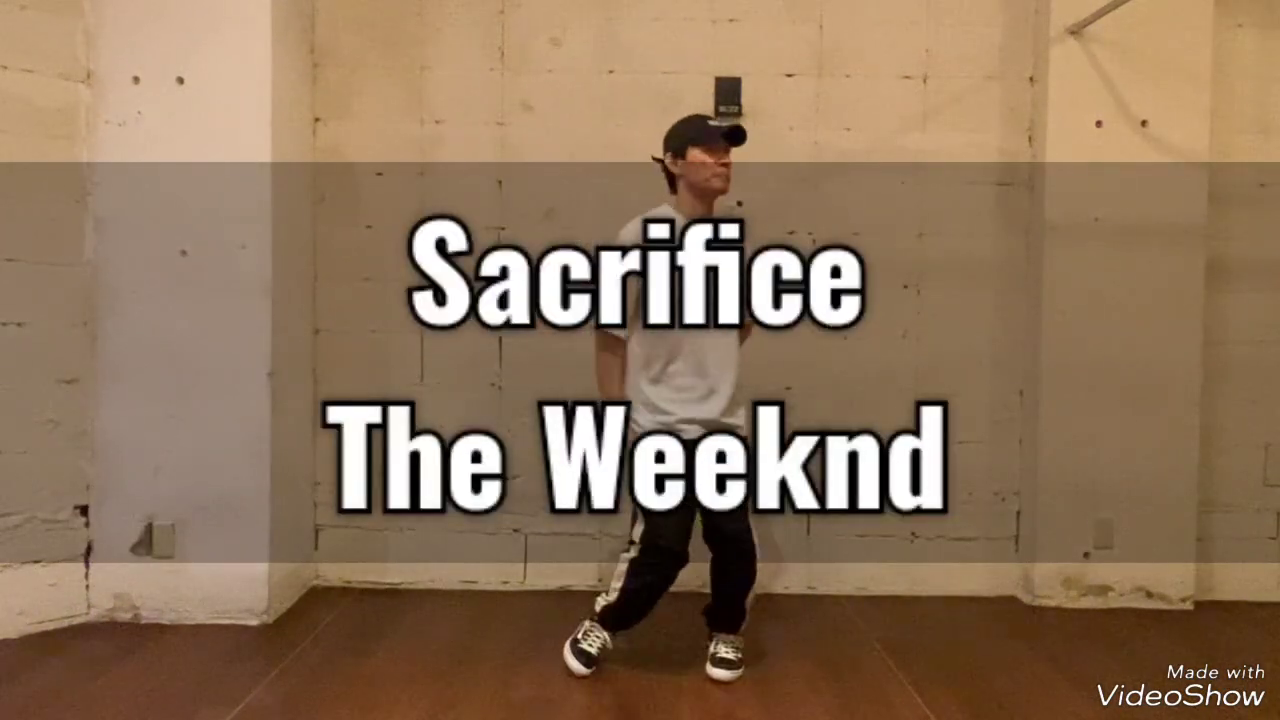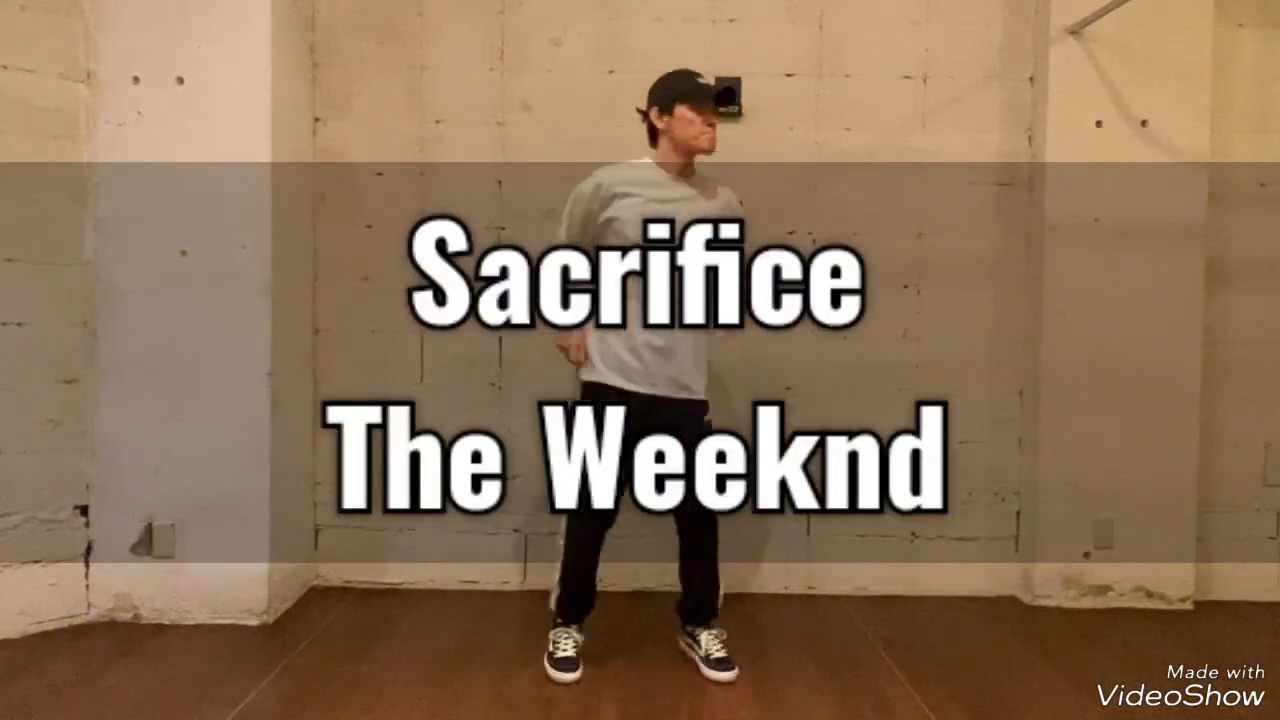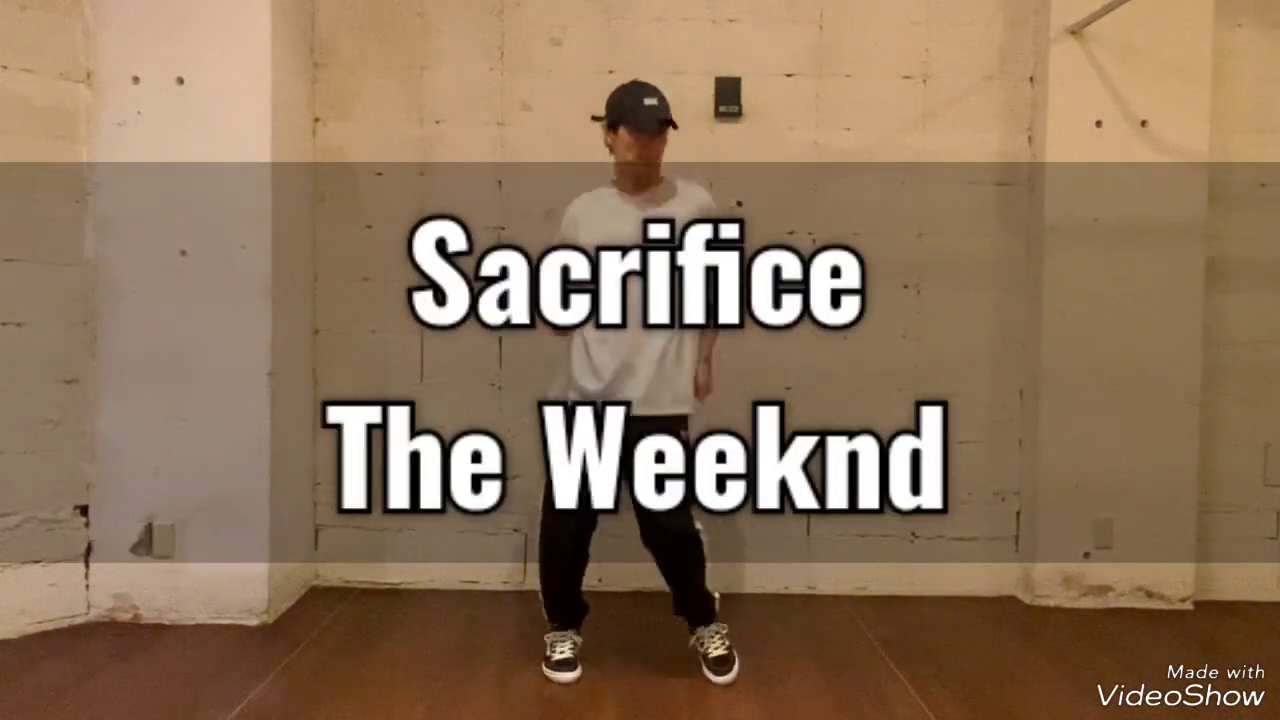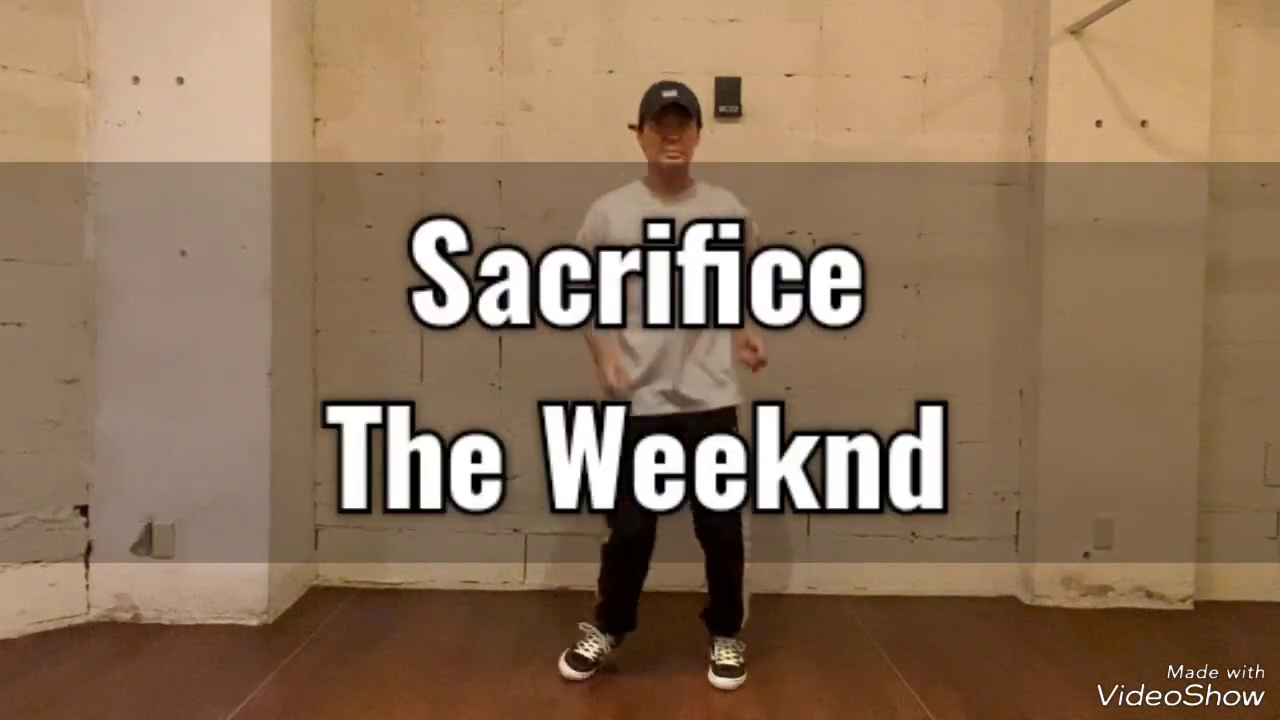
dt=0.3s
person 1, frame 1
right shoulder: (645, 232)
left wrist: (745, 325)
right wrist: (613, 391)
left hip: (724, 423)
right hip: (663, 423)
left knee: (734, 540)
right knee: (662, 547)
left ankle: (725, 633)
right ankle: (600, 625)
person 1, frame 2
left shoulder: (724, 203)
right shoulder: (609, 184)
right wrist: (571, 330)
left hip: (684, 386)
right hip: (613, 379)
left knee: (699, 511)
right knee: (592, 506)
left ankle: (701, 628)
right ankle: (567, 625)
person 1, frame 3
left shoulder: (695, 204)
right shoulder: (580, 213)
left wrist: (705, 358)
left hip: (661, 401)
right hip: (586, 393)
left knee: (668, 525)
right knee: (565, 522)
left ankle: (705, 625)
right ankle: (564, 630)
person 1, frame 4
left shoulder: (726, 209)
right shoulder: (609, 211)
left wrist: (747, 339)
right wrist: (605, 361)
left hip: (709, 400)
right hip: (637, 401)
left knee: (721, 528)
right knee: (630, 531)
left ankle: (725, 636)
right ankle: (605, 630)
